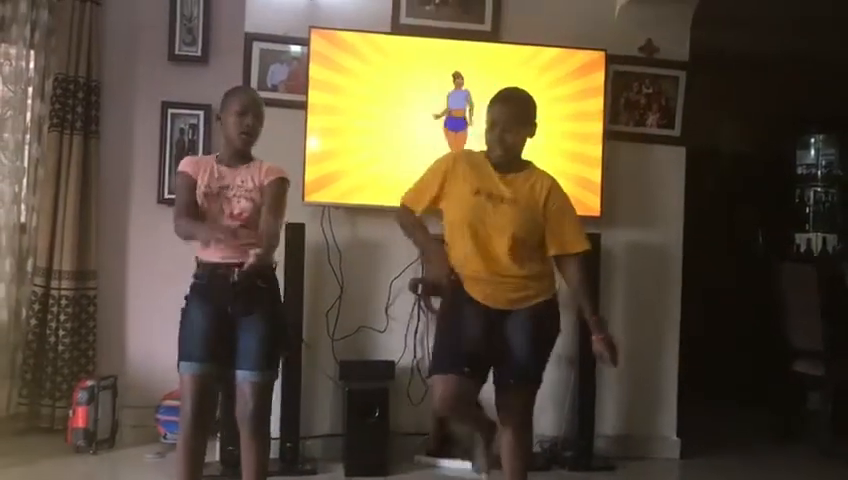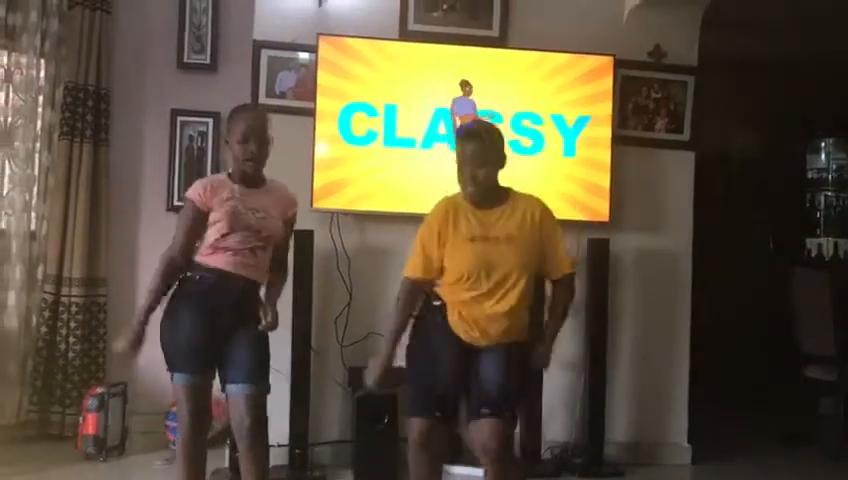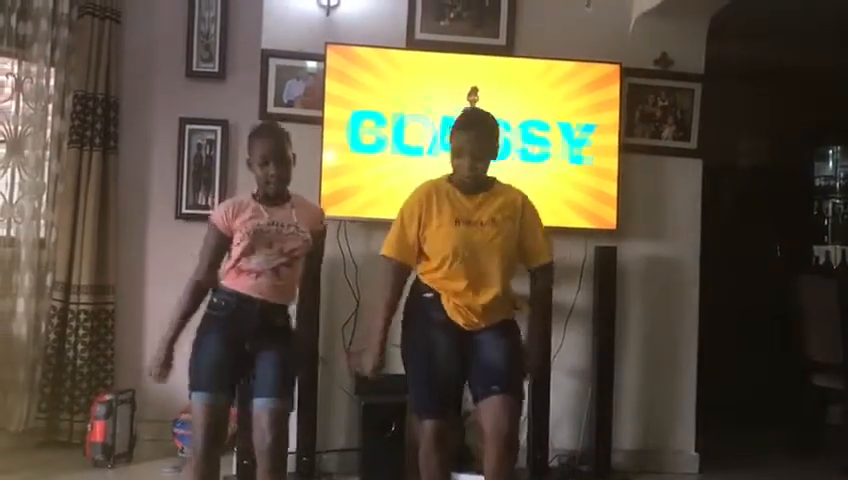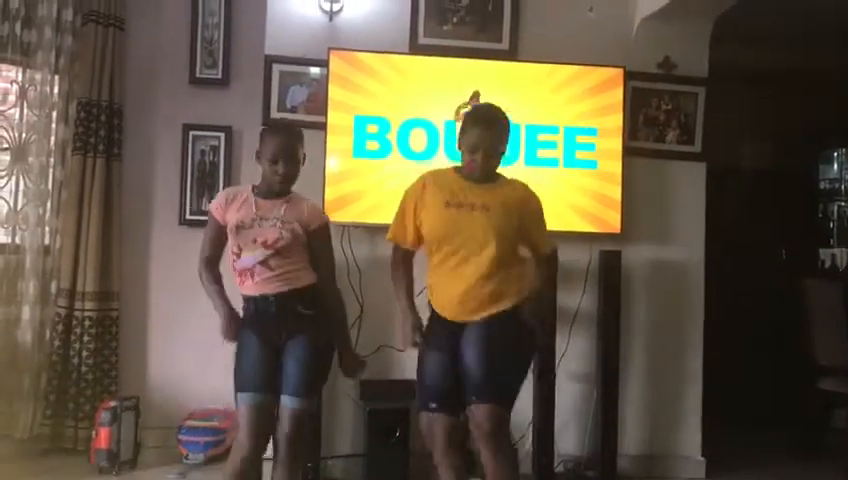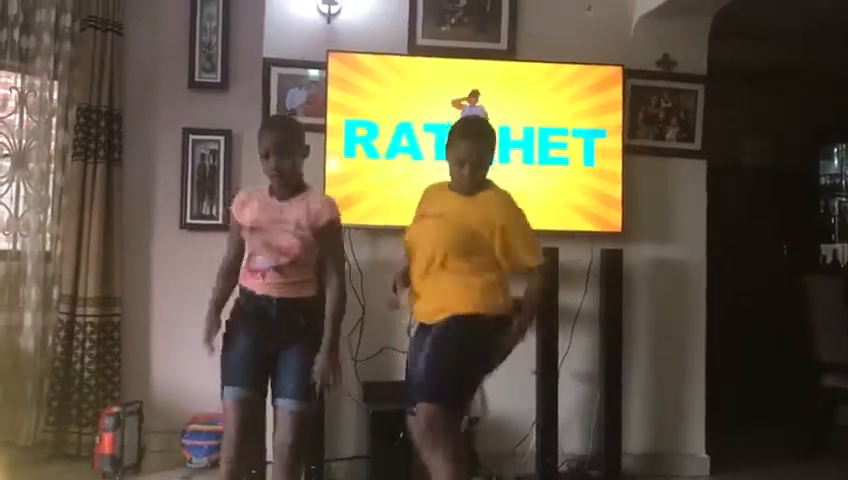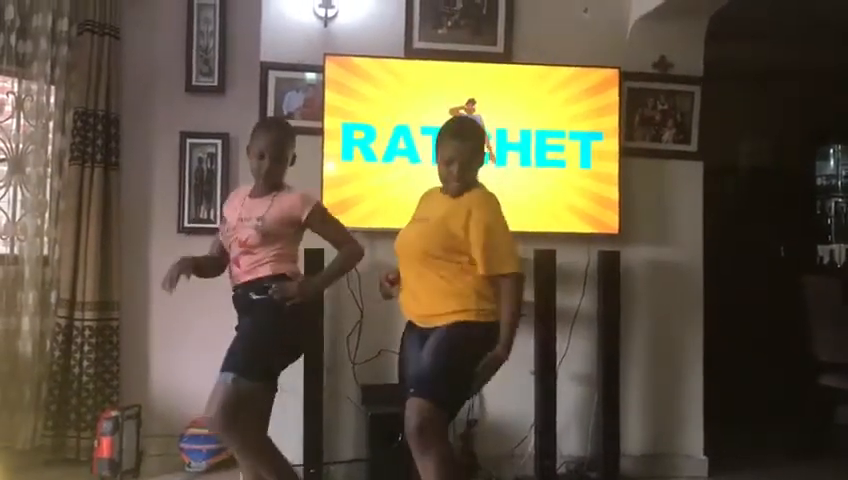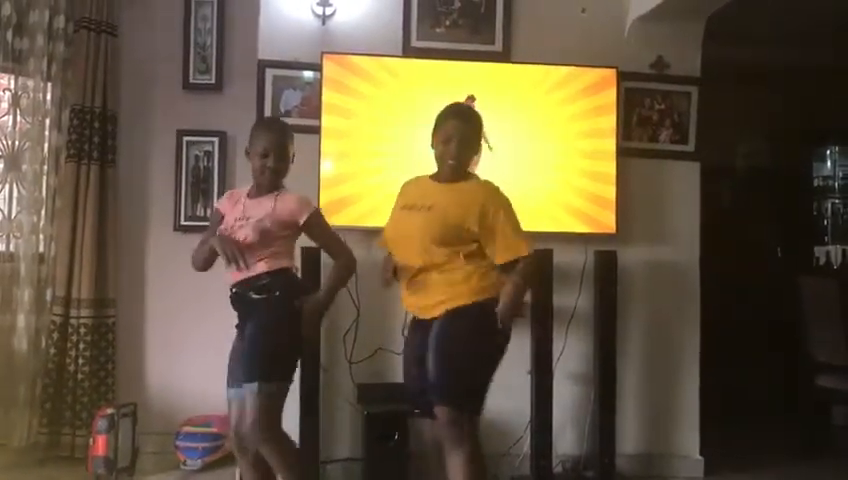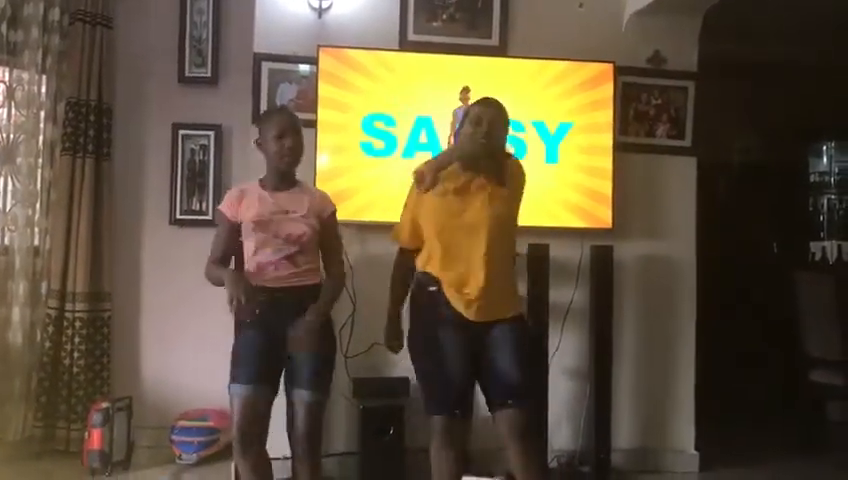
dt=0.4s
person 1, frame 1
left shoulder: (544, 188)
right shoulder: (455, 166)
left elbow: (569, 261)
right elbow: (406, 211)
left wrist: (596, 328)
right wrist: (433, 253)
left hip: (529, 308)
right hip: (468, 298)
left knee: (516, 411)
right knee: (446, 395)
right ankle: (483, 432)
person 1, frame 2
left shoulder: (534, 214)
right shoulder: (445, 214)
left elbow: (563, 280)
right elbow: (413, 285)
left wrist: (546, 340)
right wrist: (386, 353)
left hip: (502, 340)
right hip: (442, 330)
left knee: (492, 441)
right knee: (422, 432)
person 1, frame 3
left shoulder: (515, 204)
right shoulder: (427, 197)
left elbow: (542, 271)
right elbow: (397, 269)
left wrist: (536, 336)
right wrist: (378, 339)
left hip: (494, 324)
right hip: (433, 319)
left knee: (501, 425)
right knee: (434, 429)
person 1, frame 4
left shoulder: (520, 197)
right shoulder: (427, 186)
left elbow: (545, 255)
right elbow: (401, 252)
left wrist: (540, 297)
right wrist: (406, 309)
left hip: (500, 318)
right hip: (444, 318)
left knee: (487, 424)
right knee: (435, 426)
person 1, frame 5
left shoulder: (497, 206)
right shoulder: (431, 195)
left elbow: (535, 272)
left wrist: (520, 325)
right wrist: (405, 276)
left hip: (471, 322)
right hip: (433, 322)
left knee: (433, 423)
right knee: (421, 427)
person 1, frame 6
left shoulder: (481, 206)
right shoulder: (430, 199)
left elbow: (511, 280)
left wrist: (502, 347)
right wrist: (396, 278)
left hip: (465, 326)
right hip: (423, 325)
left knee: (421, 422)
right knee: (424, 428)
person 1, frame 7
left shoulder: (485, 195)
right shoulder: (409, 190)
left elbow: (521, 261)
right elbow: (395, 249)
left wrist: (509, 298)
right wrist: (389, 267)
left hip: (472, 314)
right hip: (427, 318)
left knee: (452, 422)
right knee: (443, 426)
person 1, frame 8
left shoulder: (507, 173)
right shoulder: (429, 186)
left elbow: (482, 151)
right elbow: (406, 254)
left wrist: (439, 162)
right wrist: (392, 317)
left hip: (501, 314)
right hip: (440, 311)
left knee: (516, 423)
right knee: (446, 423)
person 2, frame 1
left shoulder: (271, 175)
right shoulder: (194, 168)
left elbow: (271, 229)
right elbow: (181, 222)
left wrist: (258, 255)
right wrist: (217, 233)
left hip: (258, 290)
right hip: (208, 288)
left knee: (254, 409)
right knee: (195, 406)
person 2, frame 2
left shoulder: (284, 200)
right shoulder: (208, 190)
right elbow: (174, 258)
left wrist: (271, 302)
right wrist: (139, 323)
left hip: (245, 308)
right hip: (197, 299)
left knee: (251, 422)
right knee: (192, 418)
person 2, frame 3
left shoulder: (312, 217)
right shoulder: (230, 212)
left elbow: (309, 281)
right elbow: (201, 280)
right wrist: (167, 342)
left hip: (273, 330)
right hip: (223, 322)
left knee: (271, 442)
right knee: (205, 438)
person 2, frame 4
left shoulder: (310, 214)
right shoulder: (228, 202)
left elbow: (328, 282)
right elbow: (207, 263)
left wrist: (345, 347)
right wrist: (221, 306)
left hip: (305, 319)
right hip: (256, 320)
left knee: (291, 434)
right knee: (251, 438)
person 2, frame 5
left shoulder: (321, 208)
right shoulder: (245, 202)
left elbow: (334, 278)
right elbow: (230, 263)
left wrist: (329, 346)
right wrist: (214, 310)
left hip: (297, 324)
right hip: (249, 320)
left knee: (290, 441)
right knee: (238, 434)
person 2, frame 6
left shoulder: (296, 202)
right shoulder: (235, 201)
left elbow: (352, 249)
right elbow: (216, 261)
left wrist: (314, 284)
right wrist: (187, 263)
left hip: (276, 310)
right hip: (250, 313)
left knee: (222, 416)
right knee: (247, 434)
person 2, frame 7
left shoulder: (294, 204)
right shoulder: (230, 201)
left elbow: (345, 259)
right elbow: (198, 261)
left wrist: (322, 301)
right wrist: (215, 240)
left hip: (277, 304)
right hip: (246, 312)
left knee: (259, 424)
right knee: (242, 434)
person 2, frame 8
left shoulder: (318, 202)
right shoulder: (238, 199)
left elbow: (335, 270)
right elbow: (212, 267)
left wrist: (316, 314)
right wrist: (233, 279)
left hip: (309, 315)
right hip: (259, 315)
left knee: (306, 433)
right knee: (245, 431)
